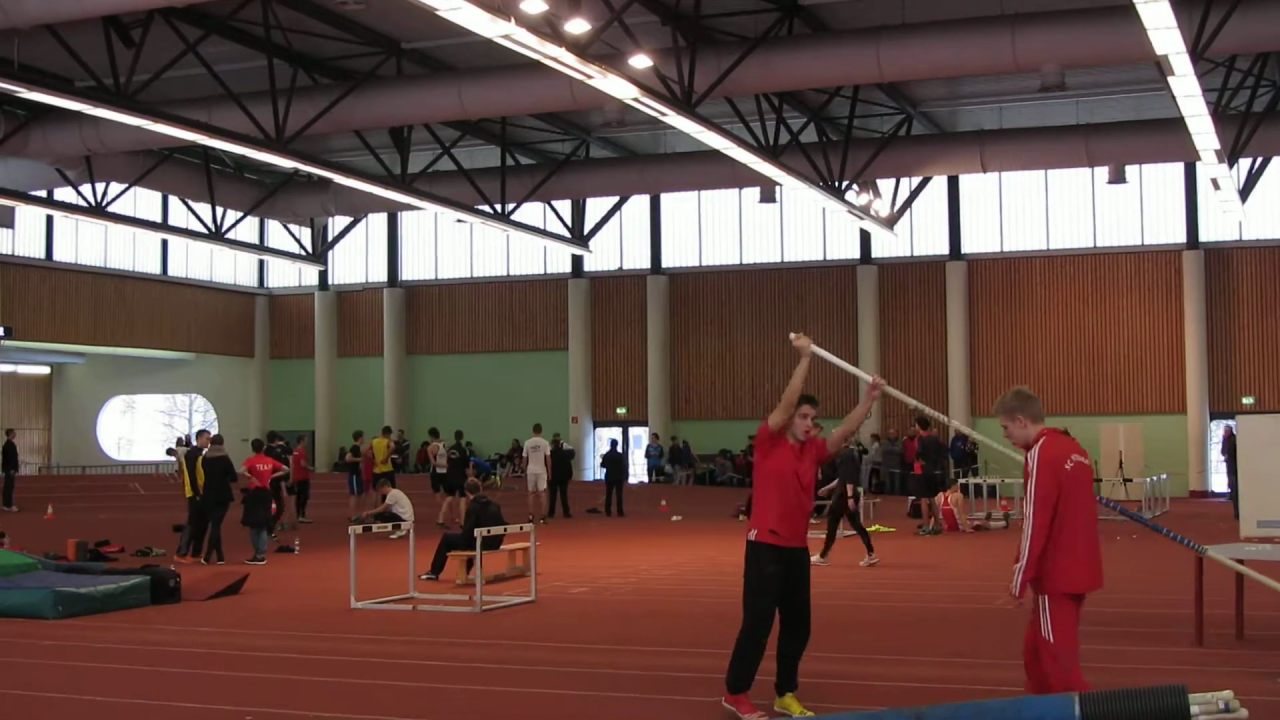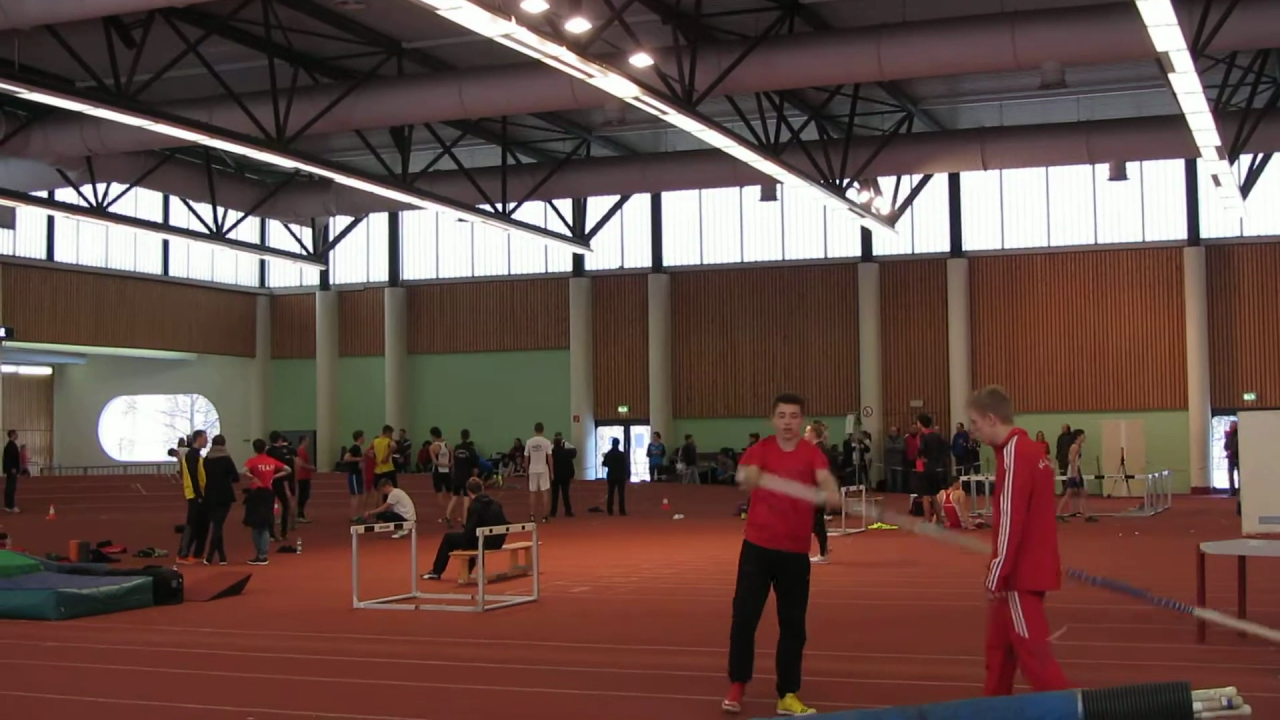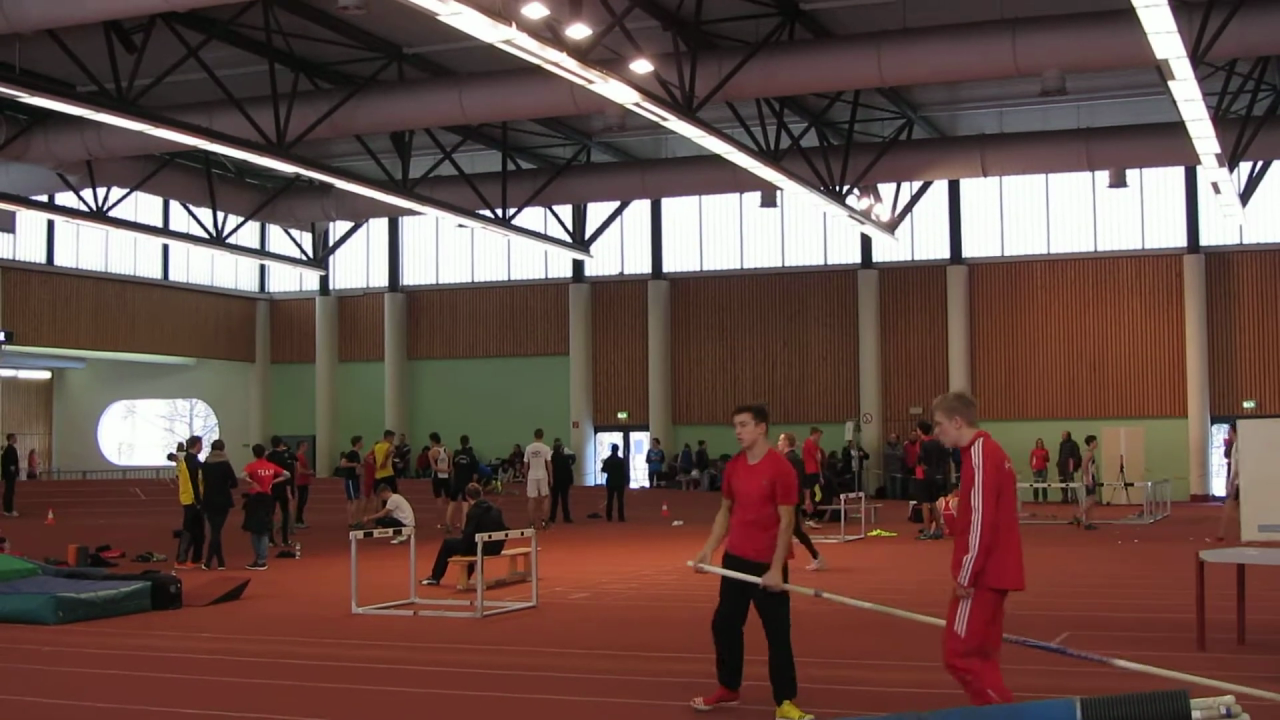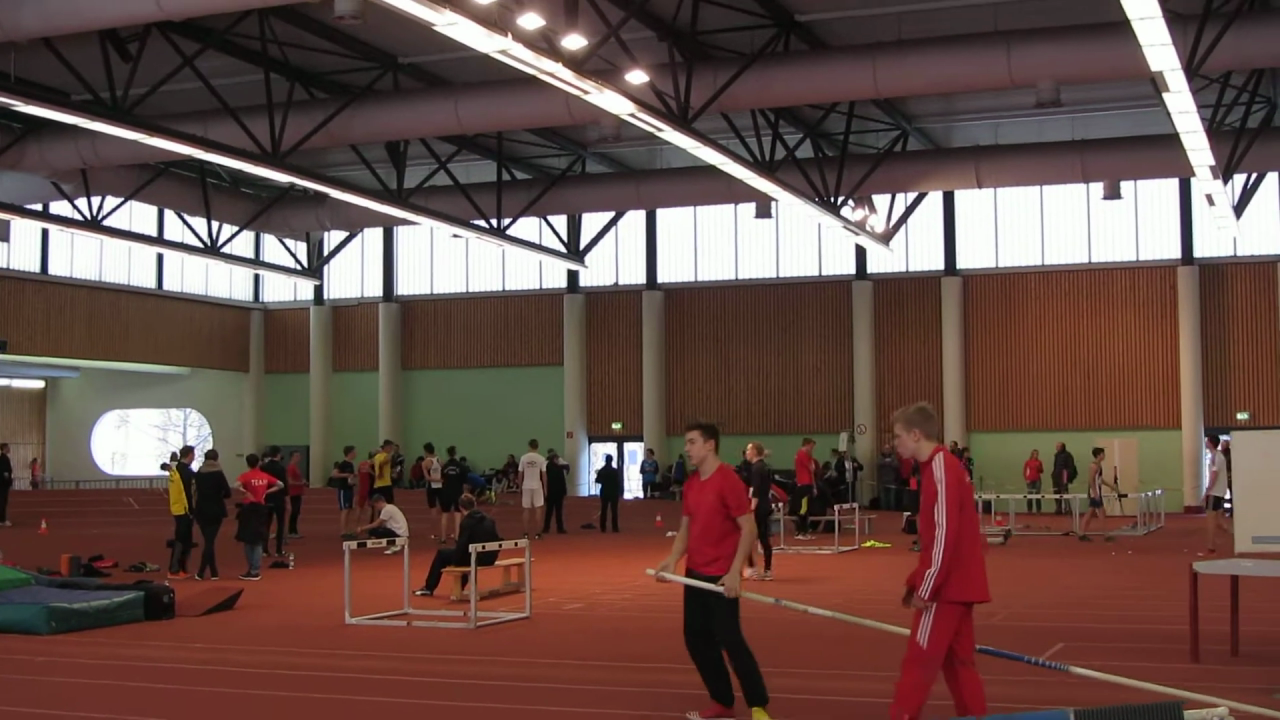
dt=0.3s
person 1, frame 1
left shoulder: (813, 450)
right shoulder: (768, 443)
left elbow: (846, 429)
right elbow: (785, 403)
left wrist: (869, 397)
right wrist: (805, 358)
left hip: (797, 548)
right hip: (765, 545)
left knee: (798, 625)
right knee: (758, 621)
person 1, frame 2
left shoulder: (812, 454)
right shoulder: (760, 450)
left elbow: (824, 477)
right elbow: (745, 476)
left wrist: (831, 491)
right wrist: (755, 476)
left hip: (795, 551)
right hip: (758, 546)
left knee: (793, 625)
right knee: (744, 618)
left ankle: (788, 694)
right ankle: (737, 683)
person 1, frame 3
left shoulder: (781, 468)
right shoulder: (733, 467)
left elbow: (786, 521)
left wrist: (777, 568)
right wrist: (708, 549)
left hip: (768, 563)
right hip: (735, 558)
left knee: (778, 633)
right knee: (724, 624)
right ankle: (728, 687)
person 1, frame 4
left shoulder: (728, 482)
right shoulder: (690, 485)
left elbow: (748, 529)
left wrist: (734, 573)
right wrist: (672, 558)
left hip: (720, 575)
right hip: (695, 573)
left knee: (730, 640)
right knee: (696, 640)
person 2, frame 1
left shoulder: (1040, 454)
right shoulder: (1074, 449)
left elbow: (1036, 522)
left wrist: (1020, 579)
left hip: (1055, 573)
right hip: (1080, 568)
left knee: (1058, 658)
right knee: (1036, 648)
person 2, frame 2
left shoulder: (1013, 453)
right shoulder: (1030, 450)
left elbow: (1011, 520)
left wrist: (995, 574)
left hip: (1021, 572)
right hip: (1032, 567)
left knee: (1032, 653)
right knee: (999, 646)
person 2, frame 3
left shoulder: (979, 453)
right shoulder: (991, 452)
left elbow: (981, 519)
left wrist: (966, 573)
right wrist: (969, 571)
left hip: (983, 574)
right hip: (995, 571)
left knee: (957, 652)
right knee: (981, 653)
person 2, frame 4
left shoulder: (940, 468)
right shoulder: (947, 466)
left elbow: (945, 533)
left wrist: (927, 585)
right wrist: (915, 581)
left hip: (945, 585)
right hip: (959, 584)
left knee: (918, 663)
right knee: (959, 663)
